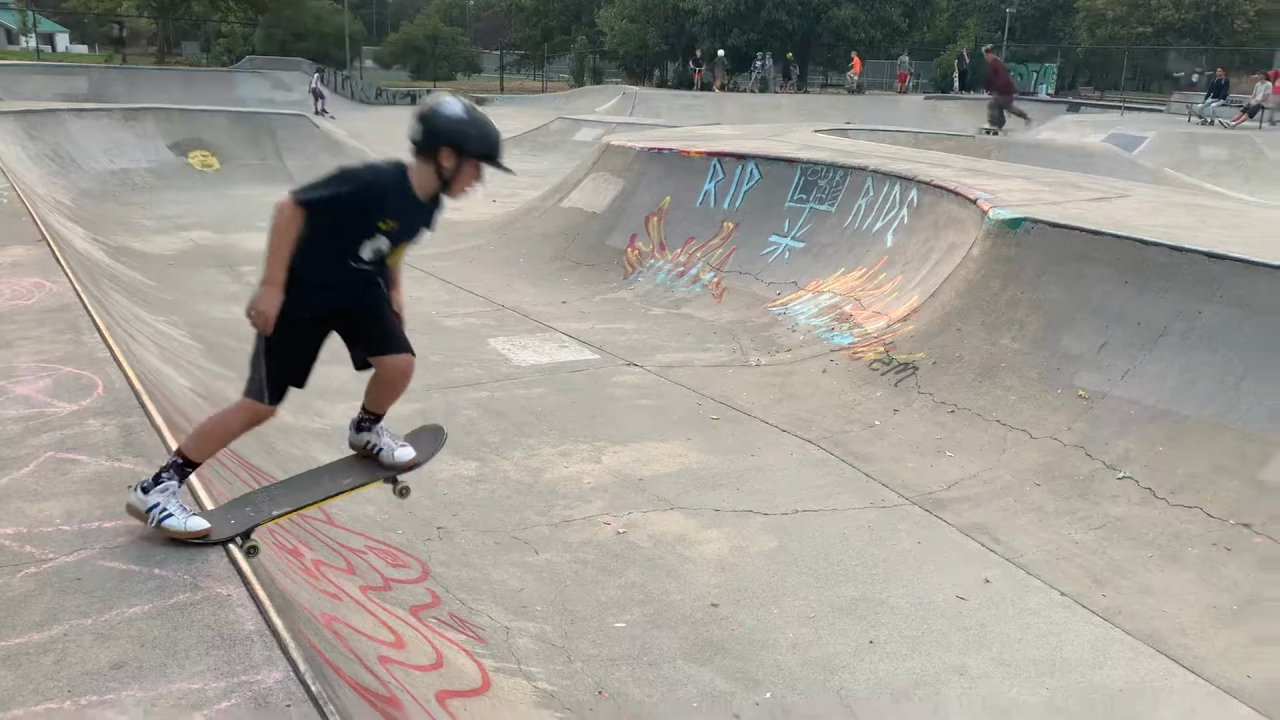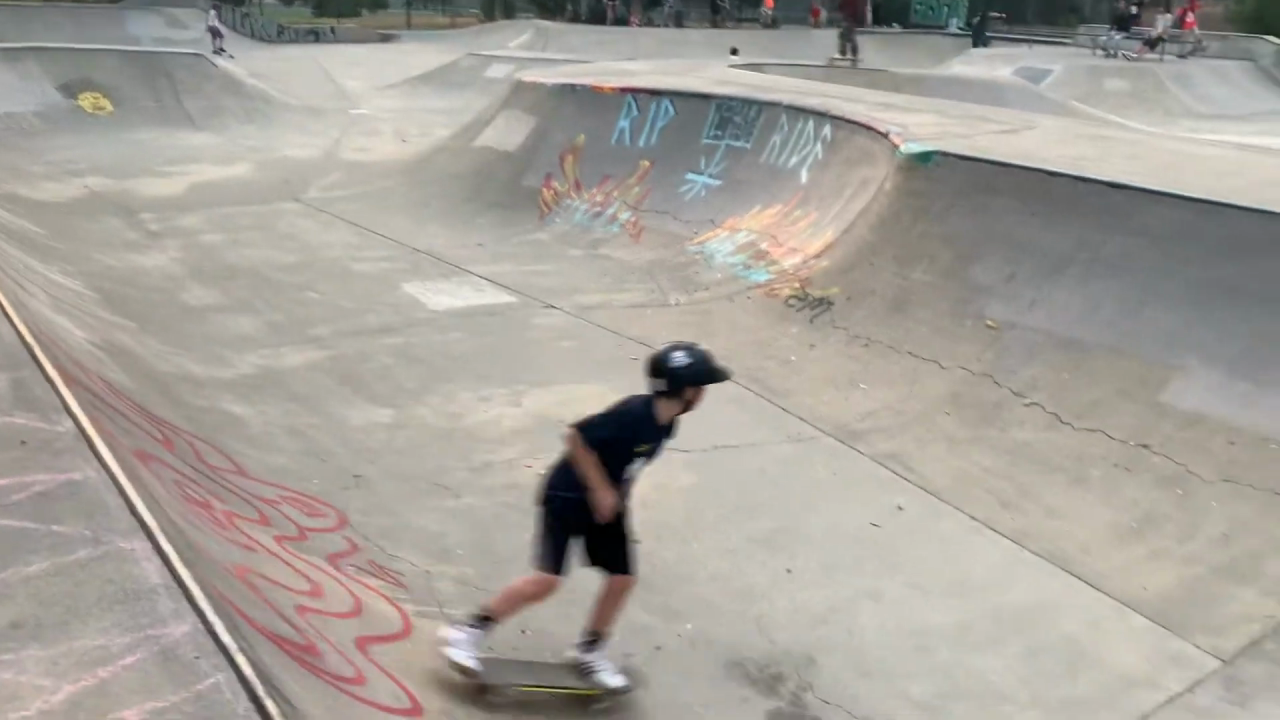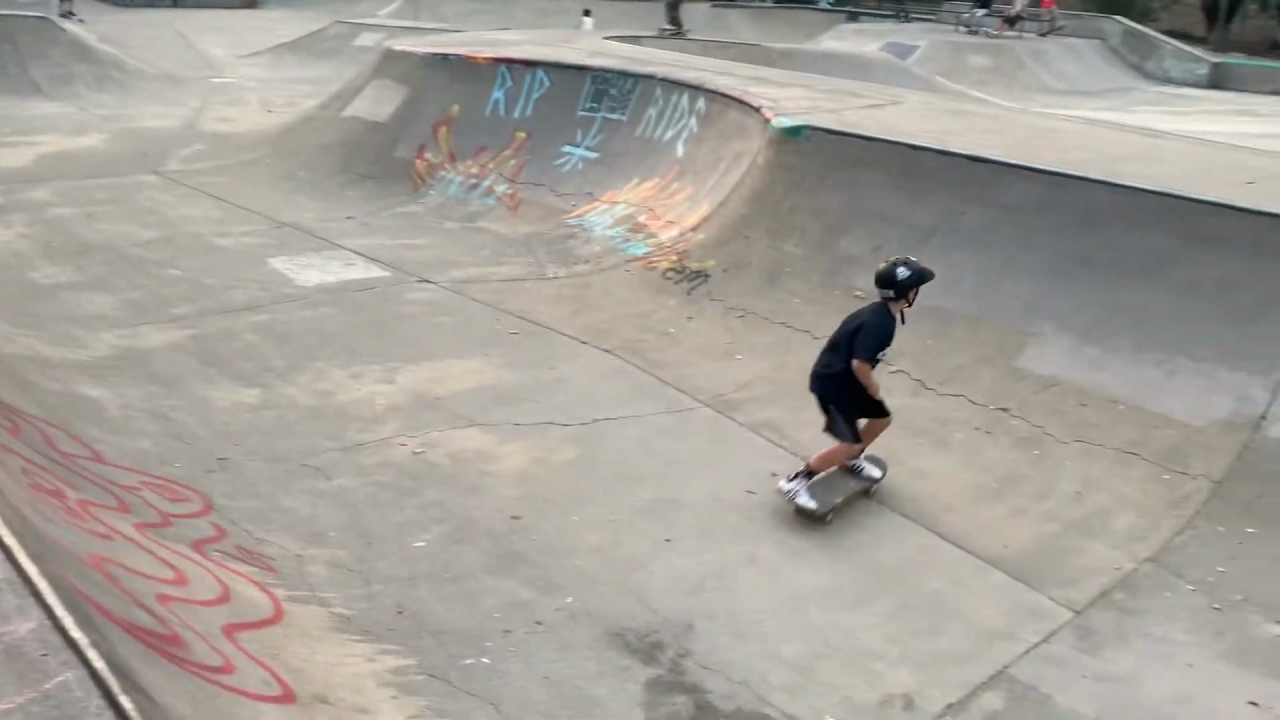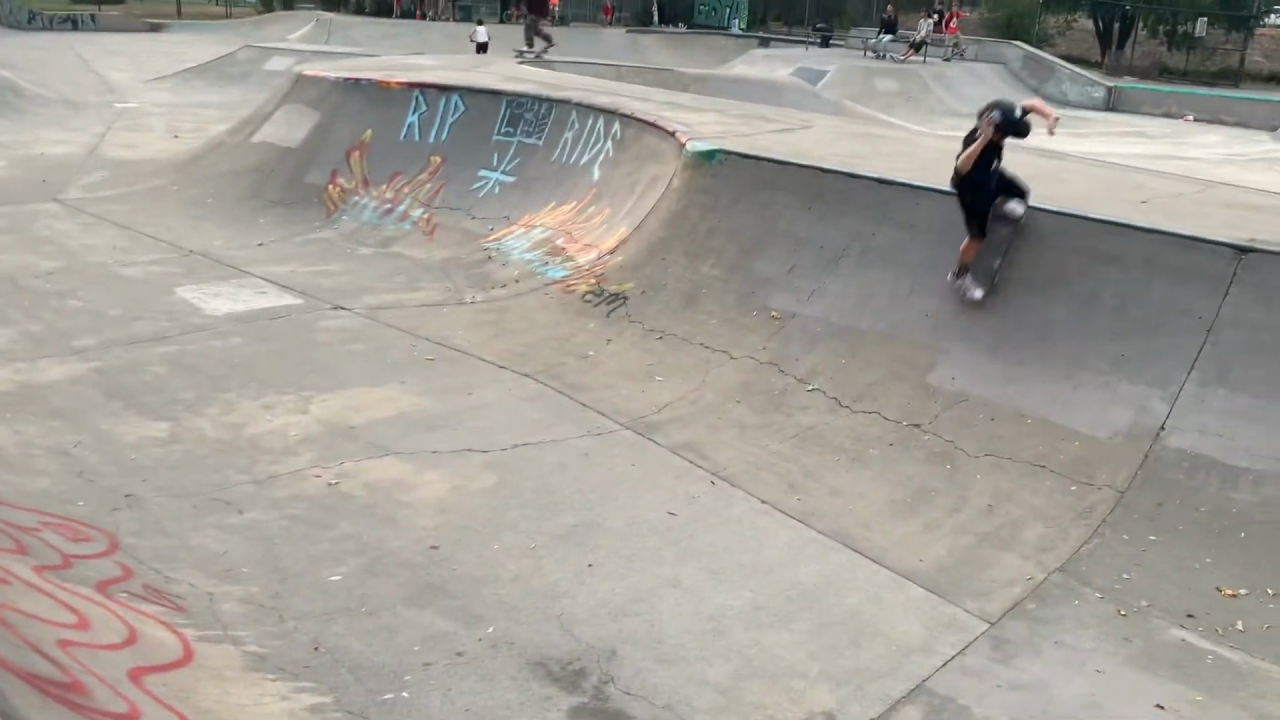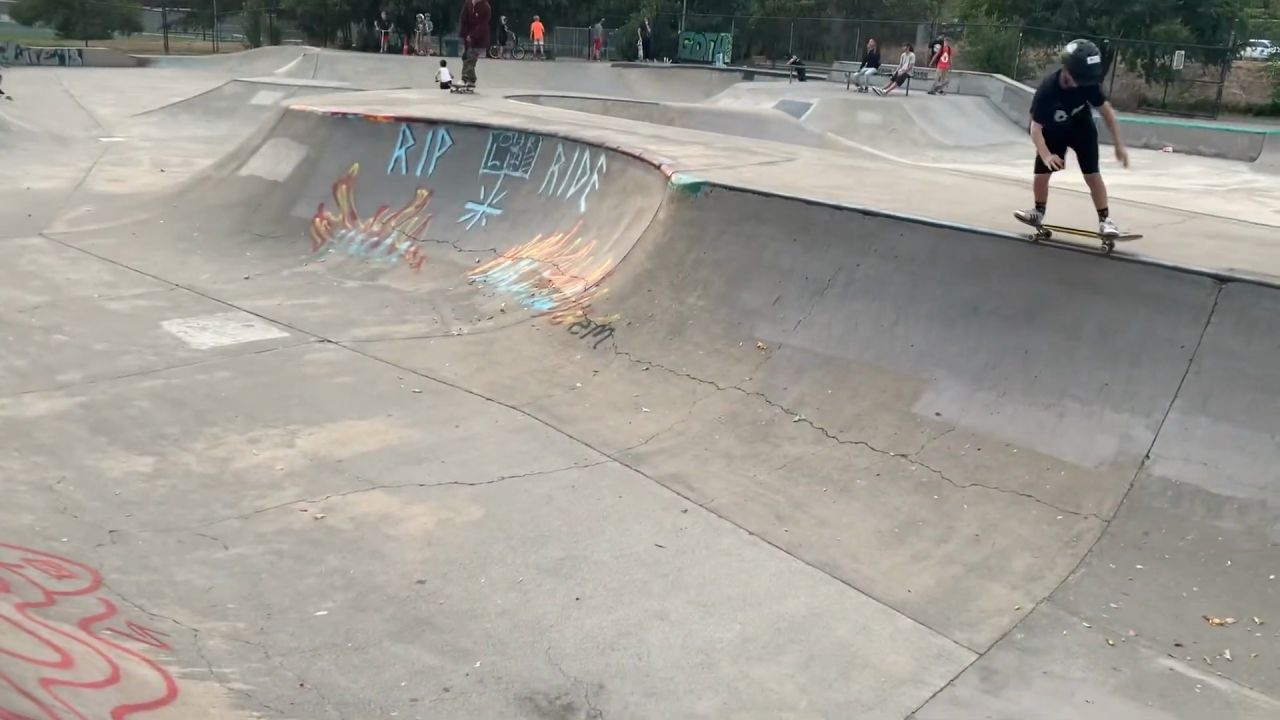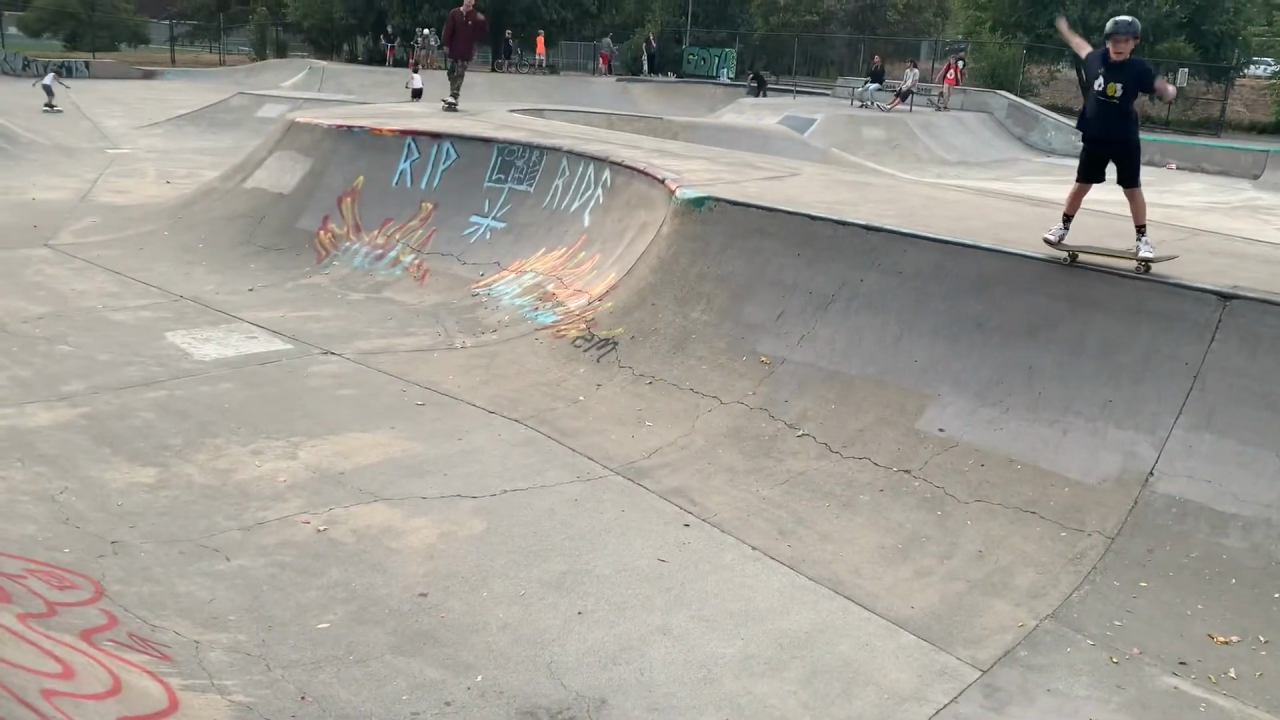
dt=0.5s
person 1, frame 1
left shoulder: (426, 202)
right shoulder: (372, 183)
right elbow: (291, 207)
left wrist: (394, 290)
right wrist: (272, 287)
left hip: (359, 293)
right hip: (302, 296)
left knee: (400, 364)
right knee: (259, 406)
left ankle: (366, 430)
right ankle: (158, 487)
person 1, frame 2
left shoulder: (665, 424)
right shoulder: (634, 416)
right elbow: (575, 435)
left wrist: (620, 500)
right wrist: (600, 489)
left hip: (606, 497)
right hip: (568, 496)
left knee: (623, 578)
right knee: (548, 579)
left ankle: (591, 650)
right ankle: (470, 631)
person 1, frame 3
left shoulder: (877, 312)
right shoulder: (881, 324)
left elbow: (848, 337)
right elbow: (860, 365)
right wrist: (873, 390)
left hip: (847, 379)
right hip: (832, 385)
left knee: (882, 419)
right knee: (851, 444)
left ankle: (853, 460)
right ankle: (795, 481)
person 1, frame 4
left shoulder: (995, 121)
right shoulder: (974, 143)
left elbow: (1030, 103)
right elbow: (962, 167)
left wrist: (1050, 116)
right wrist: (982, 141)
left hip: (993, 178)
right hip: (974, 191)
left knee: (1021, 195)
right knee: (977, 237)
left ankle: (1003, 202)
right ankle: (960, 274)
person 1, frame 5
left shoulder: (1089, 84)
right shoulder: (1047, 90)
left elbow: (1107, 111)
right elbow: (1036, 128)
left wrist: (1118, 144)
right wrist: (1045, 154)
left hip: (1083, 130)
right hip: (1053, 133)
left knee: (1092, 174)
right knee: (1040, 176)
left ankle: (1105, 219)
right ankle: (1039, 212)
person 1, frame 6
left shoulder: (1139, 68)
right shoulder: (1099, 58)
left elbow: (1165, 93)
right elbow: (1085, 49)
left wrist: (1167, 90)
right wrist: (1066, 31)
left hip: (1125, 140)
right hip: (1094, 137)
left knee: (1132, 190)
right knee: (1081, 185)
left ankle: (1142, 238)
right ankle: (1063, 227)
